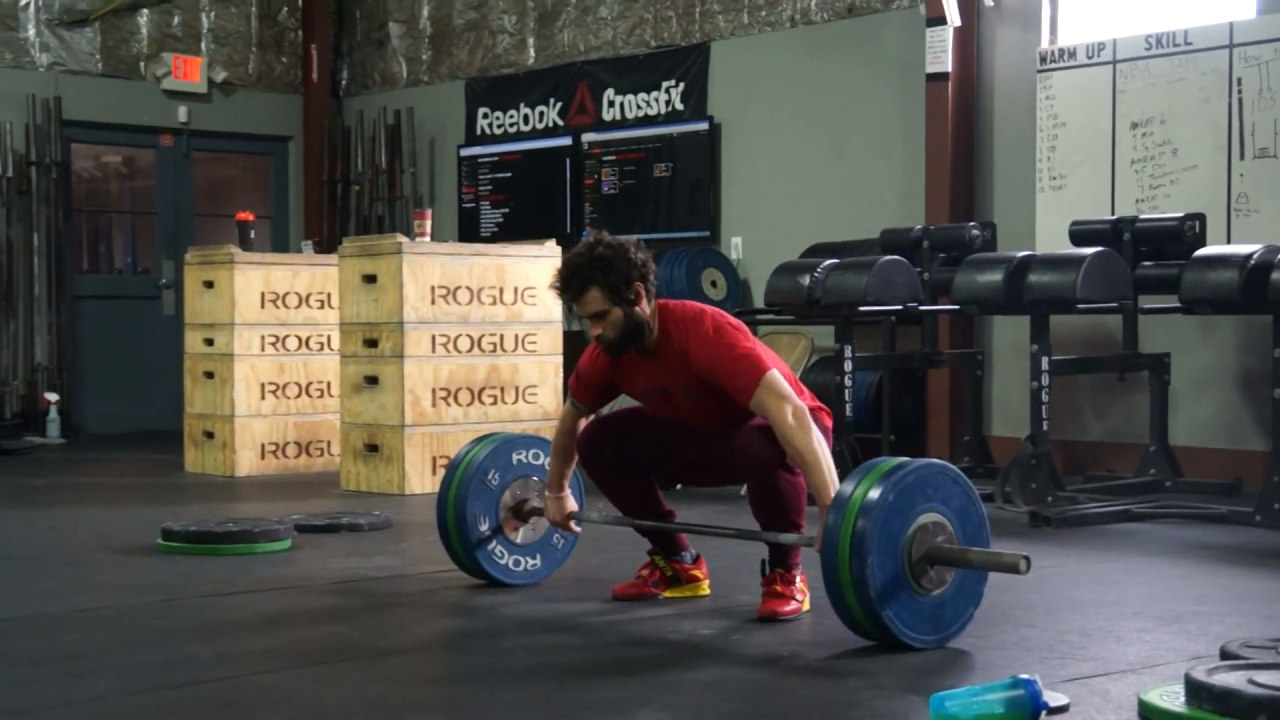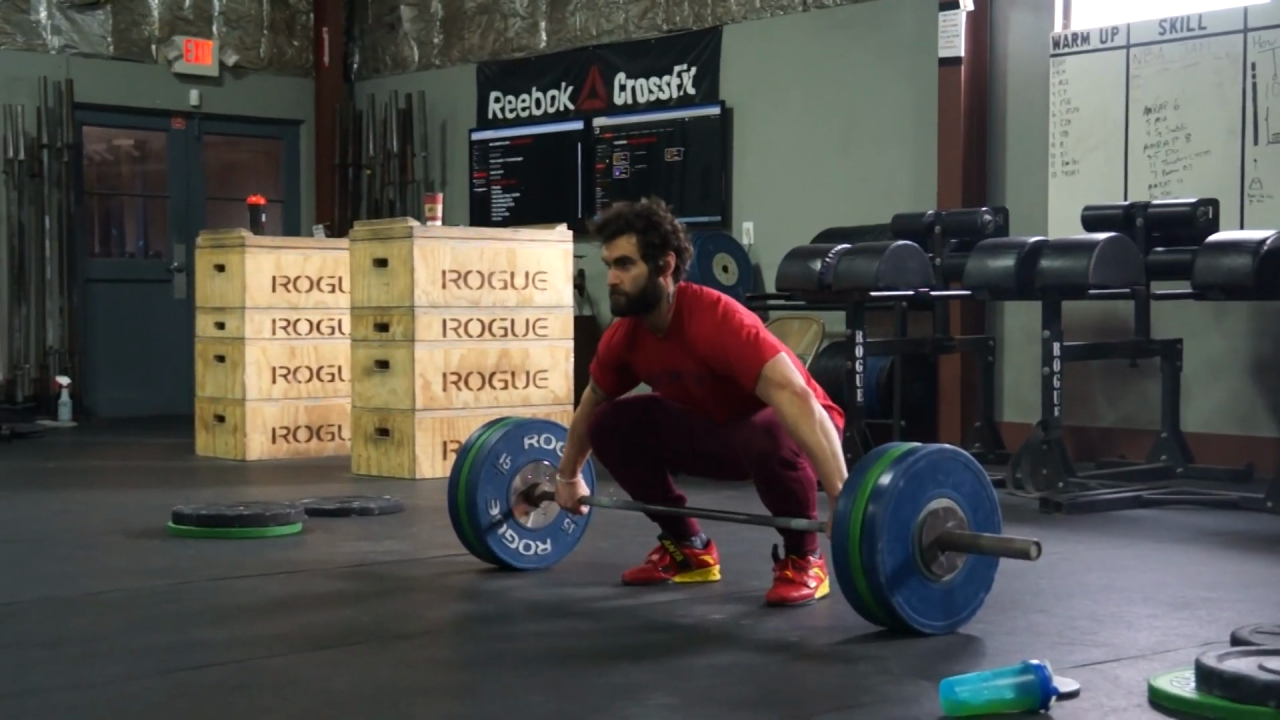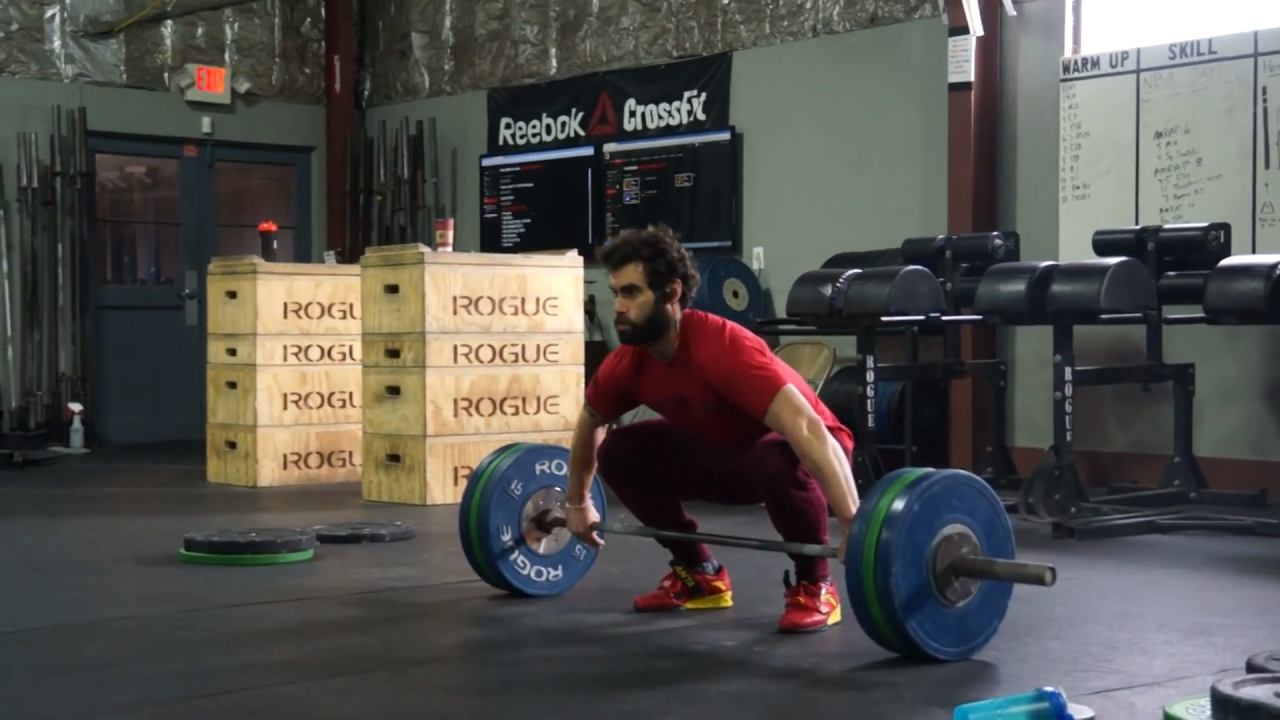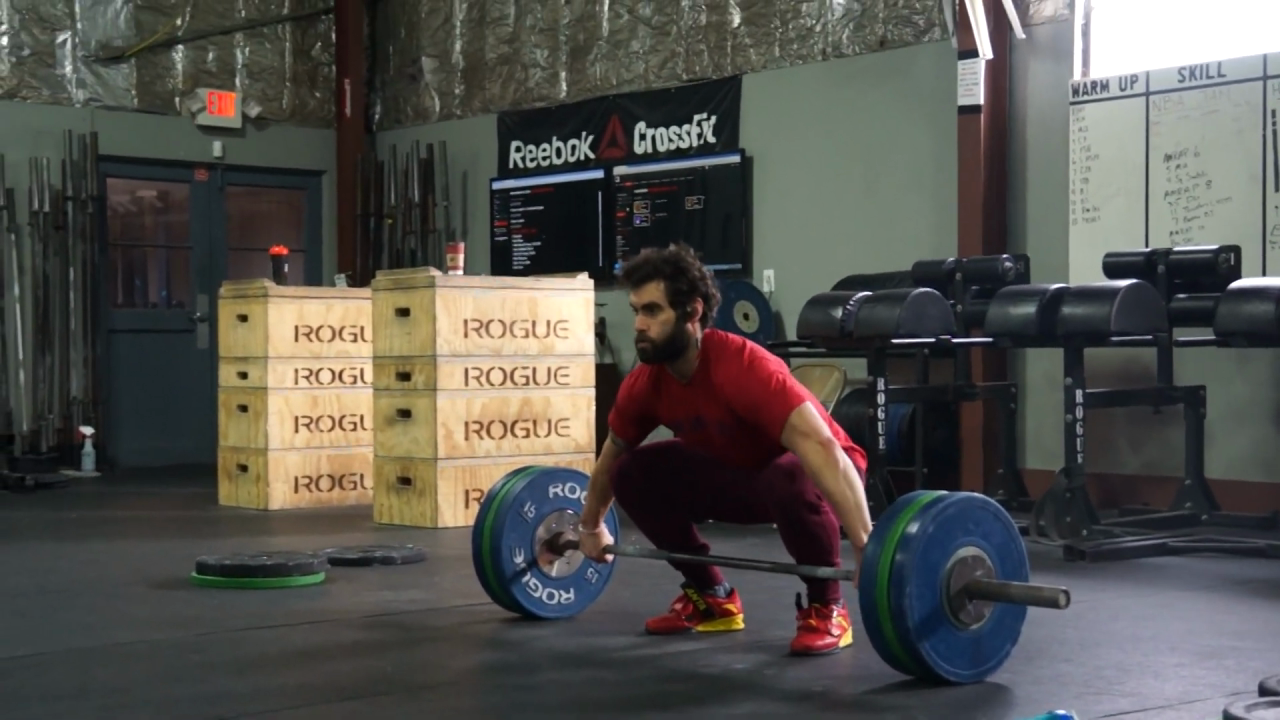
dt=0.5s
person 1, frame 1
left shoulder: (706, 335)
right shoulder: (604, 357)
left elbow: (791, 415)
right elbow: (572, 416)
right wrist: (555, 492)
left hip: (785, 428)
right hip: (704, 434)
left knee: (766, 448)
right knee: (598, 442)
left ankle: (786, 573)
right ankle: (677, 562)
person 1, frame 2
left shoulder: (716, 320)
right shoulder: (624, 336)
left elbow: (795, 400)
right elbow: (593, 402)
left wrist: (842, 498)
right wrist: (568, 477)
left hip: (796, 422)
right hip: (719, 425)
left knee: (766, 441)
right knee: (609, 425)
left ankle: (804, 559)
right ankle: (687, 547)
person 1, frame 3
left shoulder: (722, 348)
right shoulder: (627, 363)
left elbow: (805, 427)
right elbow: (589, 423)
left wrist: (854, 525)
right wrist: (577, 502)
left hip: (805, 450)
right hip: (725, 452)
left knee: (777, 460)
right knee: (618, 452)
left ankle: (815, 585)
right ankle: (700, 573)
person 1, frame 4
left shoulder: (744, 368)
right shoulder: (645, 383)
left elbow: (823, 448)
right elbow: (614, 452)
left wrist: (866, 549)
right wrist: (591, 526)
left hip: (814, 470)
right hip: (738, 473)
left knee: (793, 484)
right knee: (633, 473)
left ankle: (827, 608)
right ankle: (710, 595)
